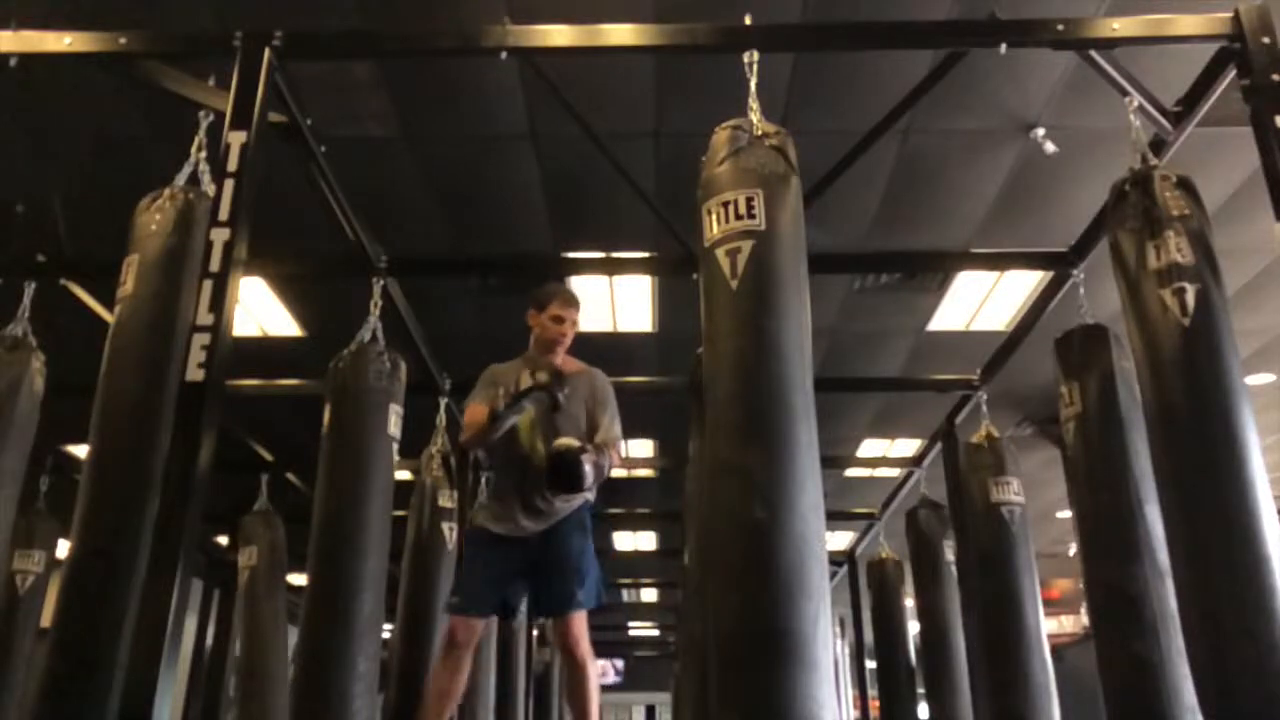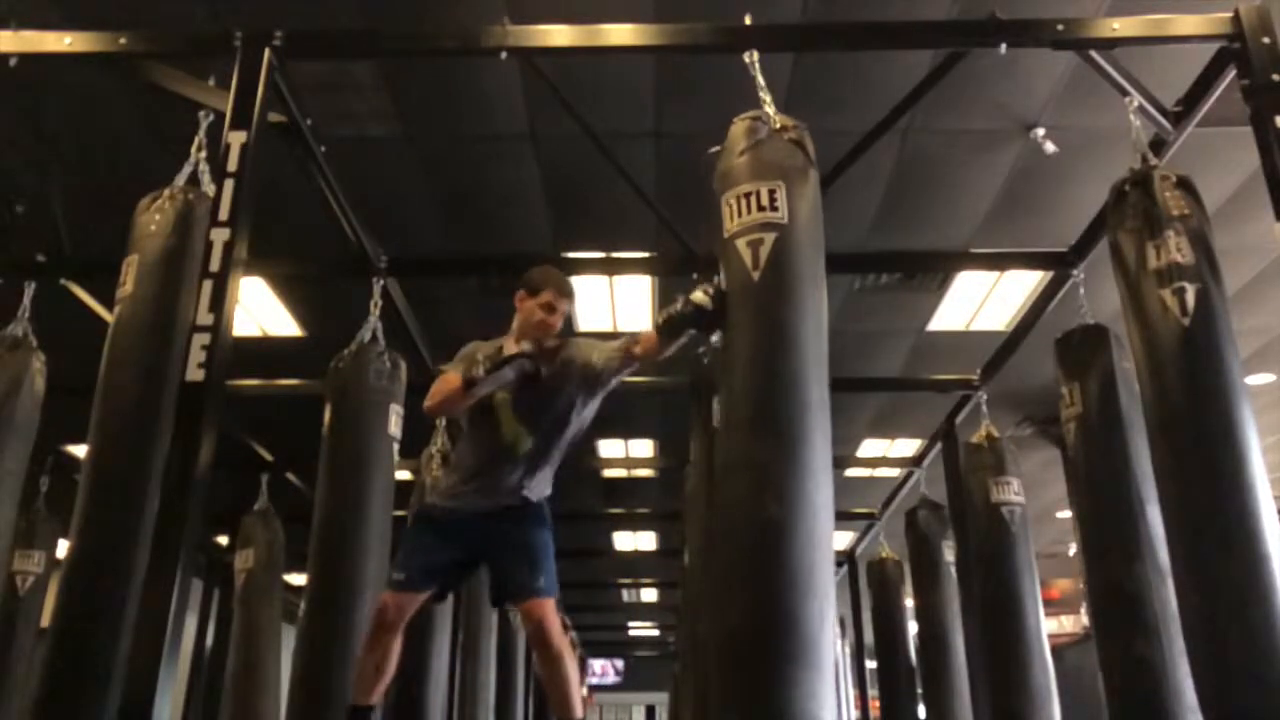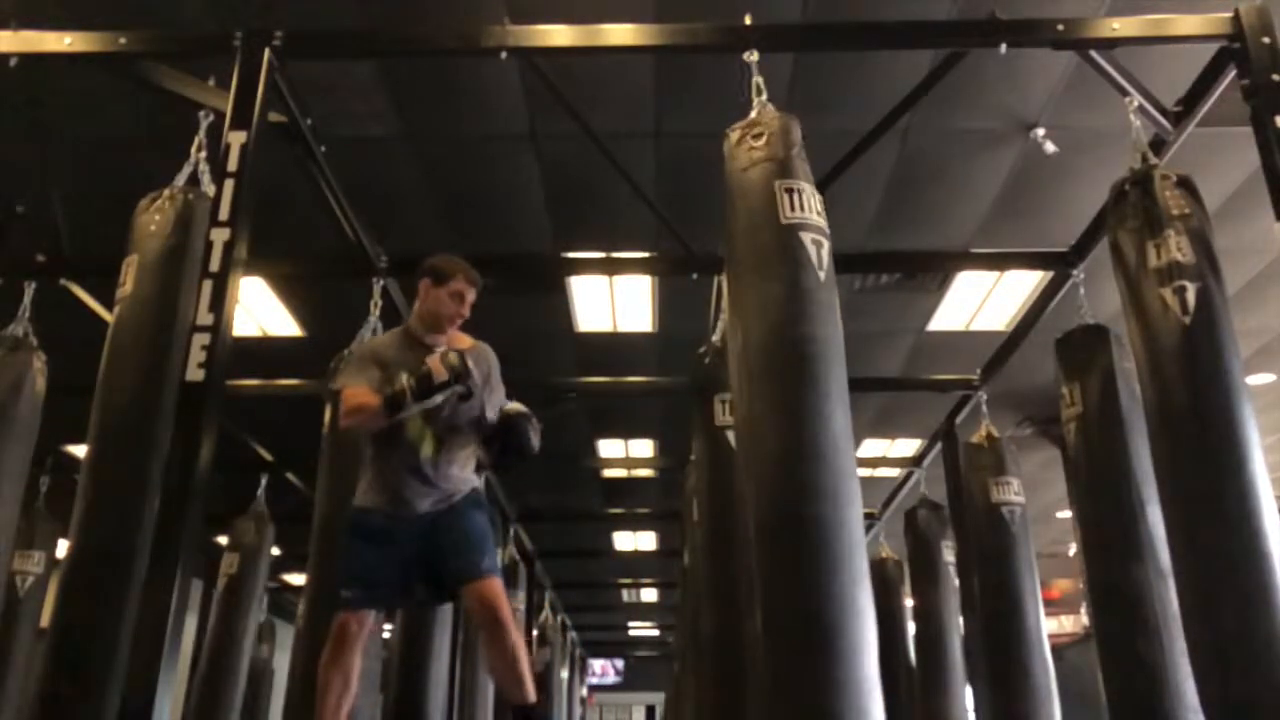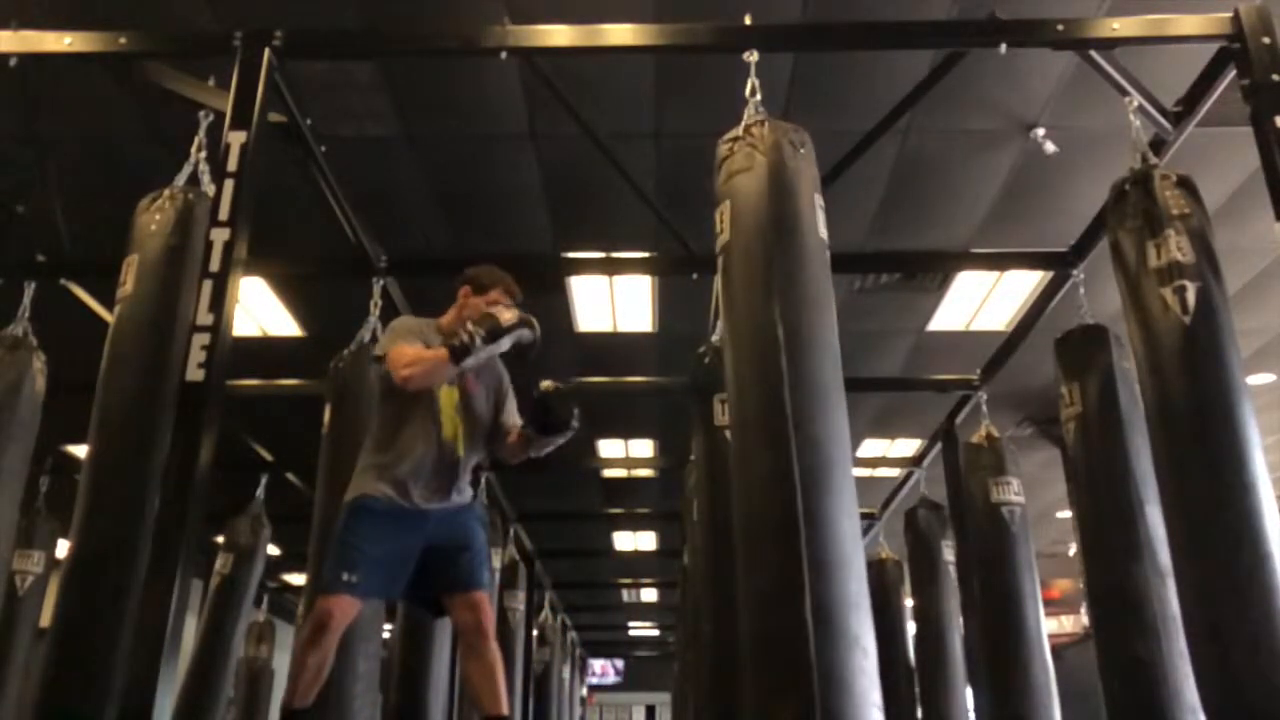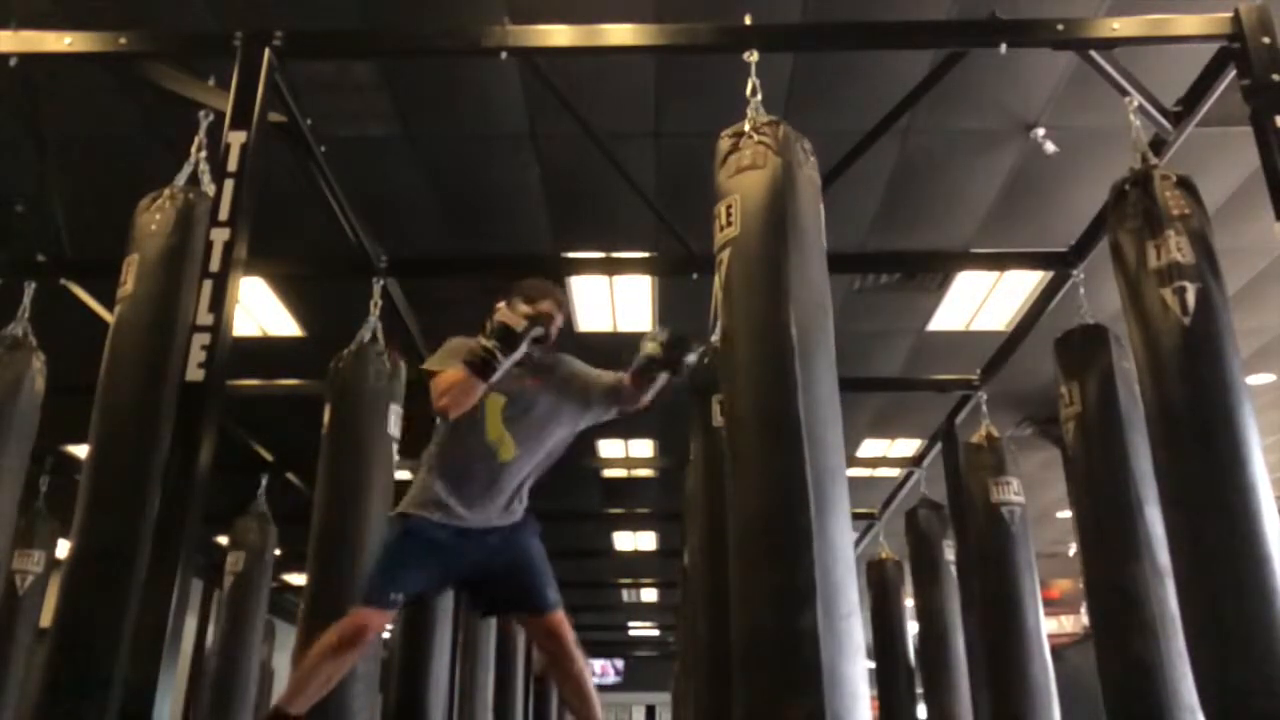
dt=1s
person 1, frame 1
left shoulder: (592, 381)
right shoulder: (499, 376)
left elbow: (612, 450)
right elbow: (470, 434)
left wrist: (588, 464)
right wrist: (517, 399)
left hip: (562, 519)
right hip: (498, 520)
left knee: (573, 637)
right knee: (460, 632)
person 1, frame 2
left shoulder: (581, 358)
right shoulder: (478, 353)
left elbow: (648, 346)
right elbow: (434, 405)
left wrist: (691, 312)
right wrist: (492, 371)
left hip: (519, 508)
right hip: (452, 503)
left knee: (543, 624)
right knee: (390, 612)
person 1, frame 3
left shoulder: (479, 357)
right shoulder: (377, 350)
left elbow: (493, 427)
right elbow: (350, 415)
left wrist: (516, 429)
right wrist: (418, 389)
left hip: (454, 503)
right hip: (383, 508)
left knee: (493, 608)
right knee: (348, 627)
person 1, frame 4
left shoulder: (493, 371)
right shoulder: (409, 329)
left elbow: (509, 448)
right elbow: (409, 373)
left wrist: (544, 431)
right wrist: (484, 335)
left hip: (452, 508)
right hip: (386, 501)
left knee: (478, 621)
right knee: (330, 615)
person 1, frame 5
left shoulder: (567, 377)
right shoulder: (466, 350)
left elbow: (629, 394)
right elbow: (445, 403)
left wrist: (659, 362)
right wrist: (498, 346)
left hip: (503, 526)
right hip: (434, 520)
left knee: (558, 637)
right knee: (362, 625)
